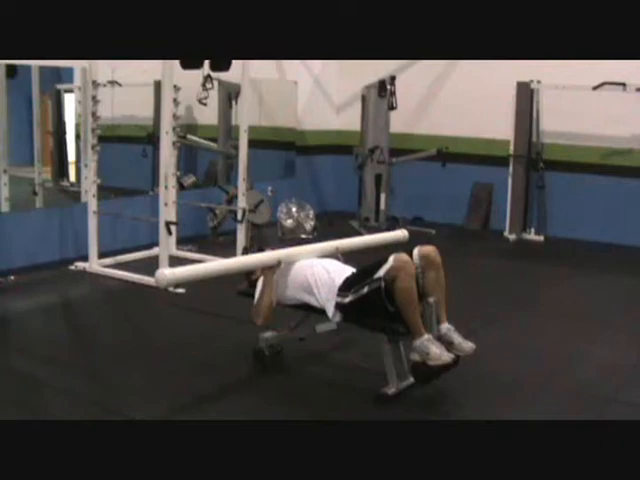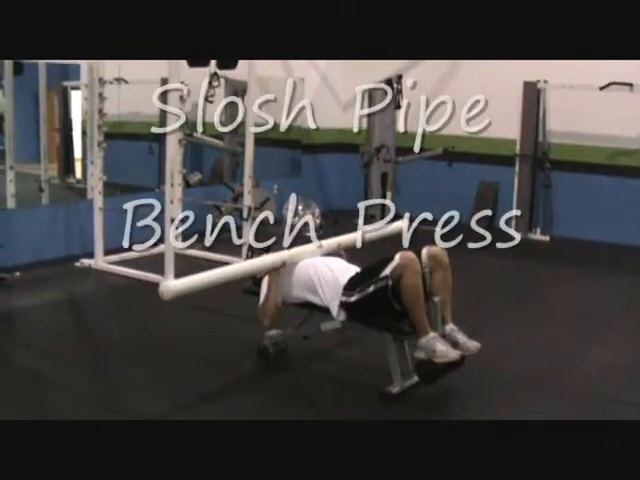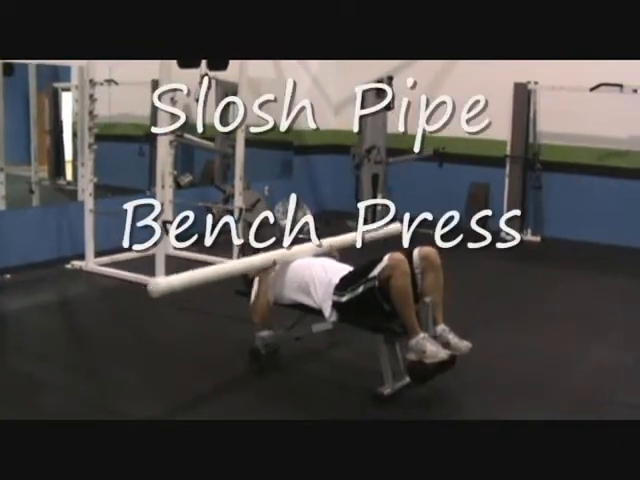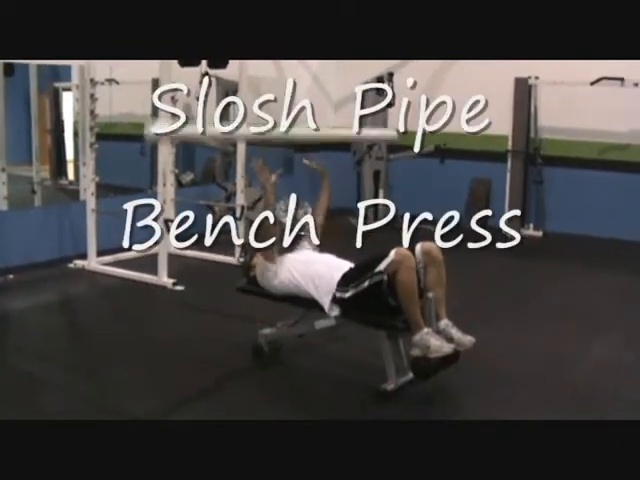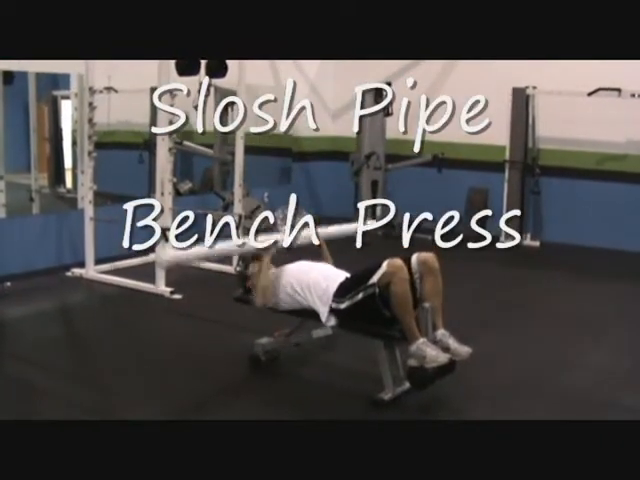
dt=0.7s
person 1, frame 1
left shoulder: (294, 266)
right shoulder: (268, 279)
right elbow: (261, 319)
left wrist: (336, 256)
right wrist: (269, 273)
left hip: (355, 281)
right hip: (343, 296)
left knee: (429, 254)
right knee: (401, 264)
left ankle: (443, 331)
right ankle: (421, 342)
person 1, frame 2
left shoulder: (297, 264)
right shoulder: (273, 279)
right elbow: (267, 320)
left wrist: (339, 253)
right wrist: (274, 273)
left hip: (360, 281)
right hip: (348, 295)
left knee: (436, 255)
right knee: (407, 261)
left ankle: (448, 331)
right ankle: (426, 341)
person 1, frame 3
left shoulder: (289, 266)
right shoulder: (265, 279)
right elbow: (258, 319)
left wrist: (332, 256)
right wrist: (264, 272)
left hip: (354, 284)
right hip: (340, 295)
left knee: (428, 255)
right knee: (396, 262)
left ankle: (440, 331)
right ankle: (417, 341)
person 1, frame 4
left shoulder: (299, 255)
right shoulder: (269, 274)
left elbow: (318, 220)
right elbow: (268, 232)
left wrist: (325, 179)
right wrist: (269, 191)
left hip: (355, 282)
right hip: (342, 291)
left knee: (430, 251)
right knee: (402, 258)
left ankle: (443, 325)
right ankle: (421, 337)
person 1, frame 5
left shoulder: (286, 273)
right shoulder: (265, 286)
right elbow: (261, 298)
left wrist: (319, 241)
right wrist: (264, 256)
left hip: (349, 285)
right hip: (337, 300)
left knee: (426, 260)
right knee: (395, 267)
left ankle: (439, 334)
right ankle: (417, 346)
